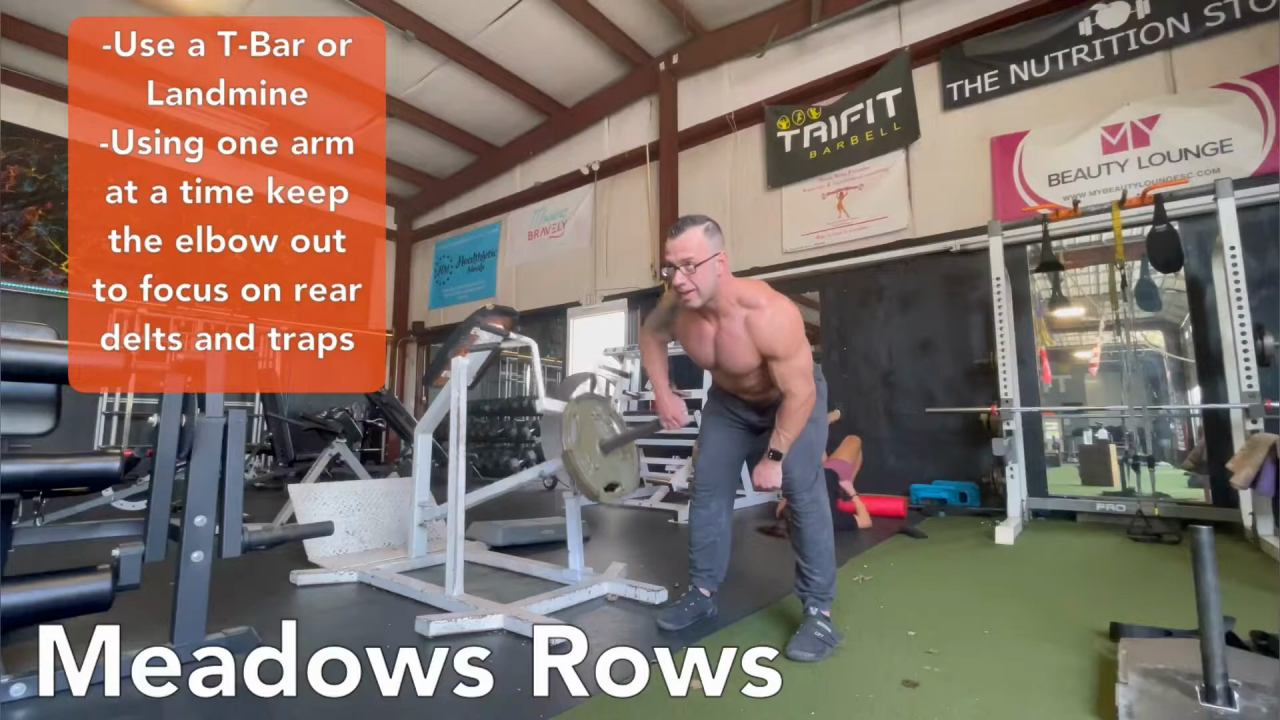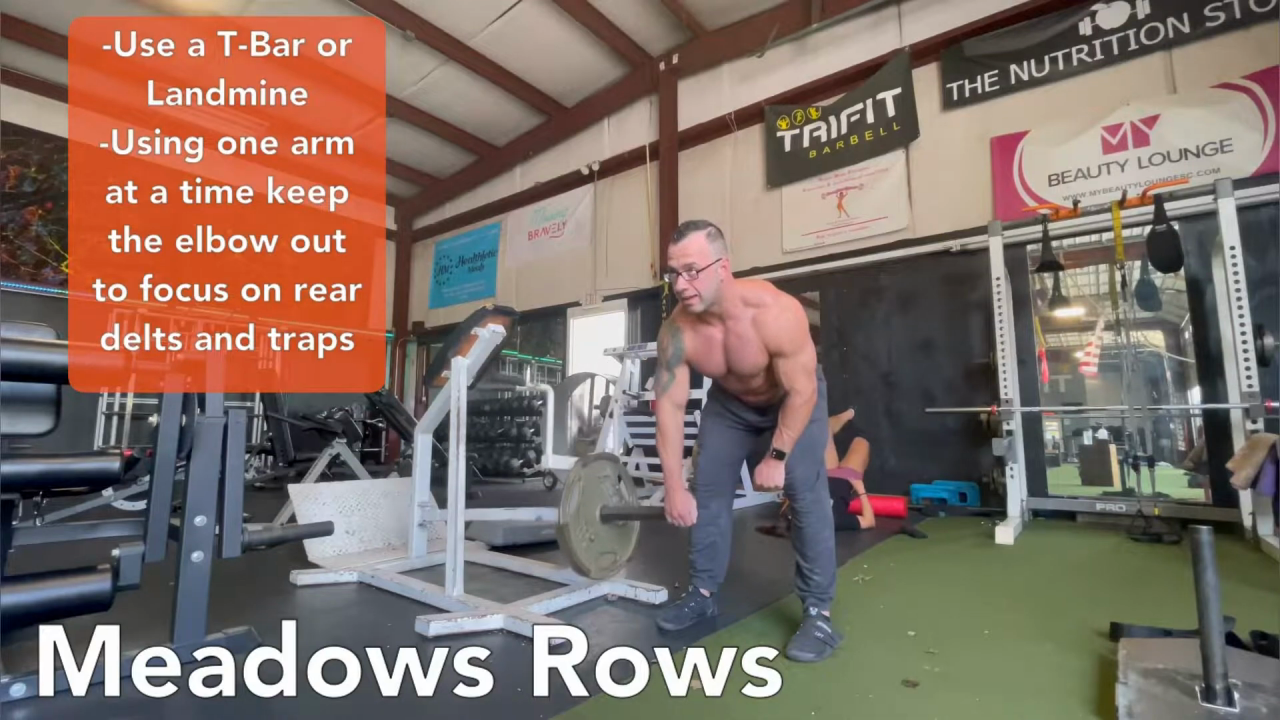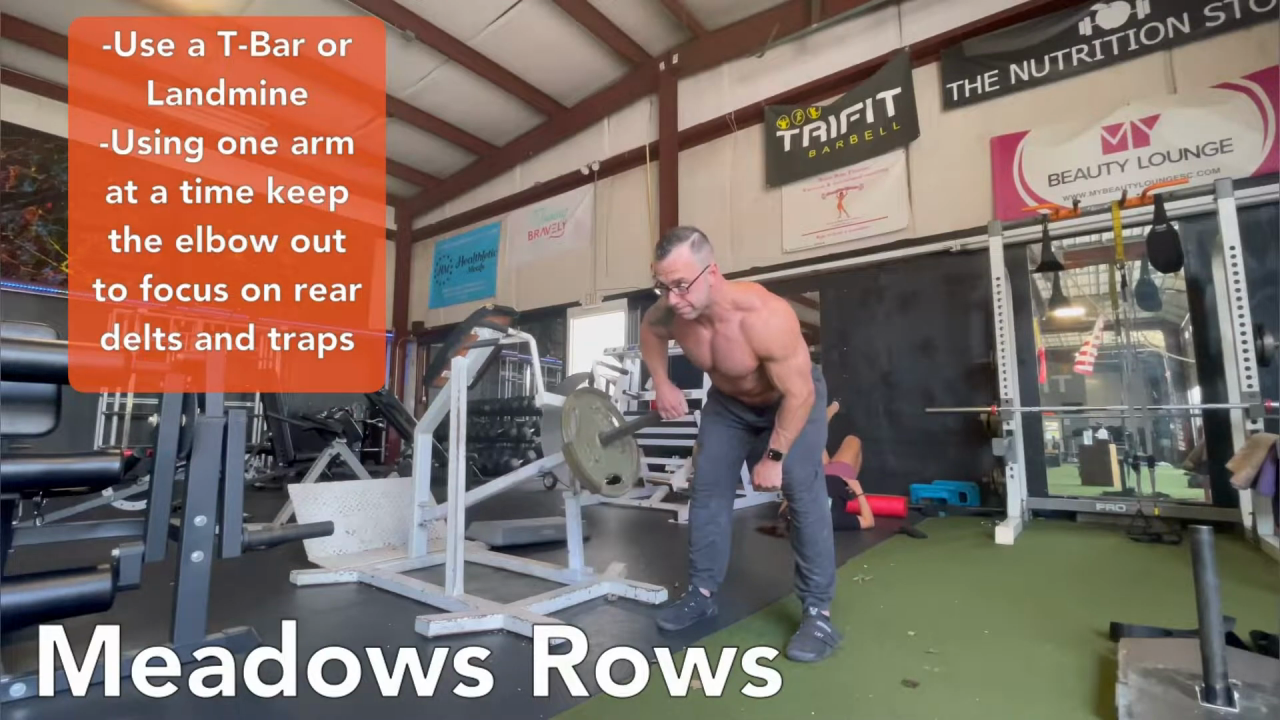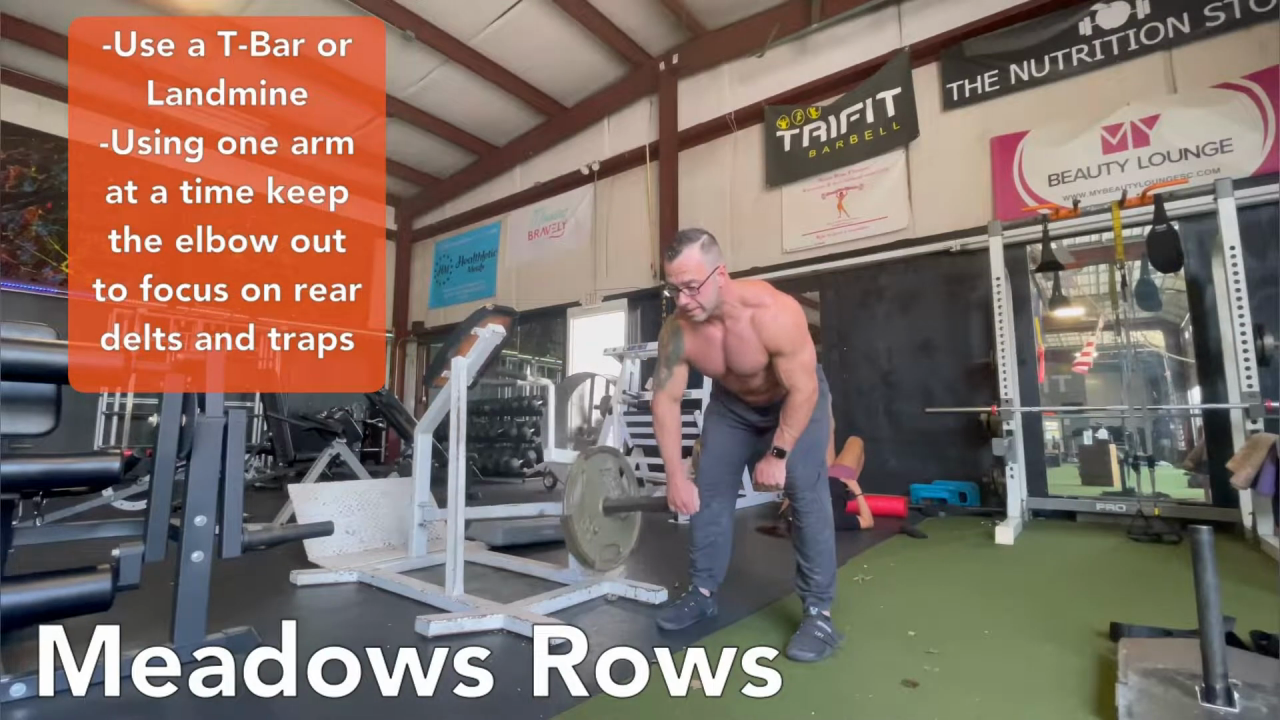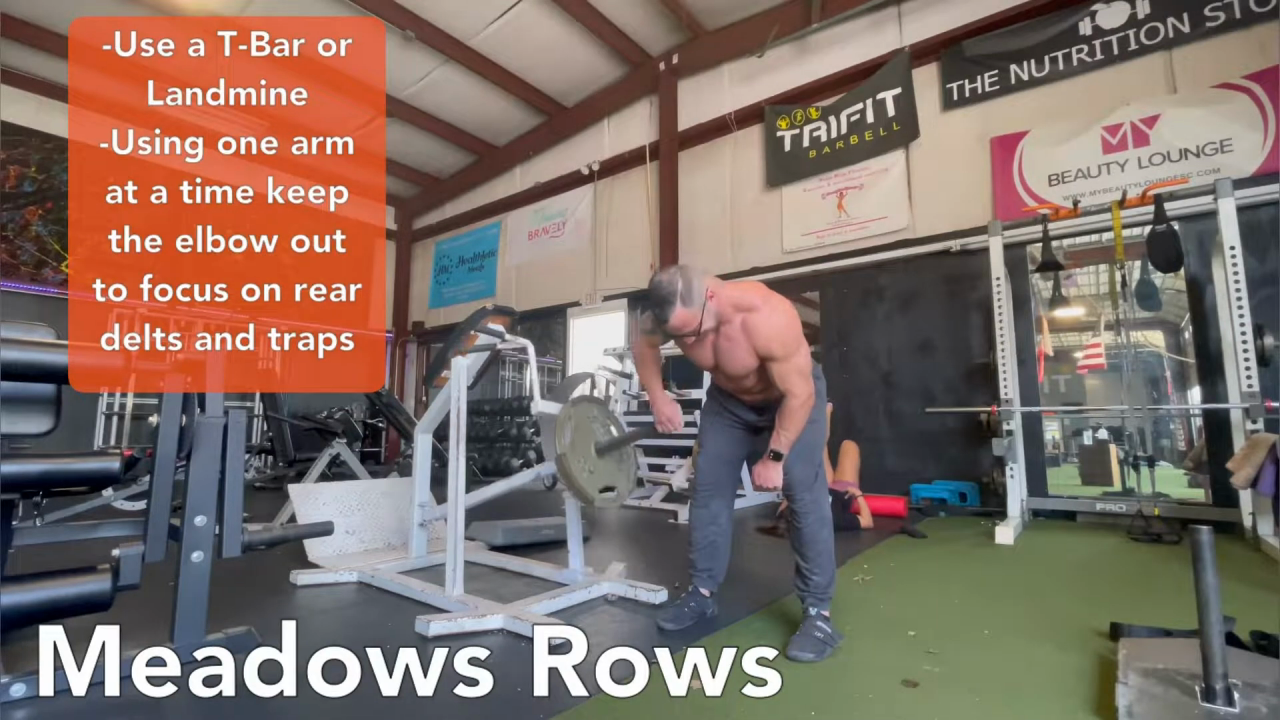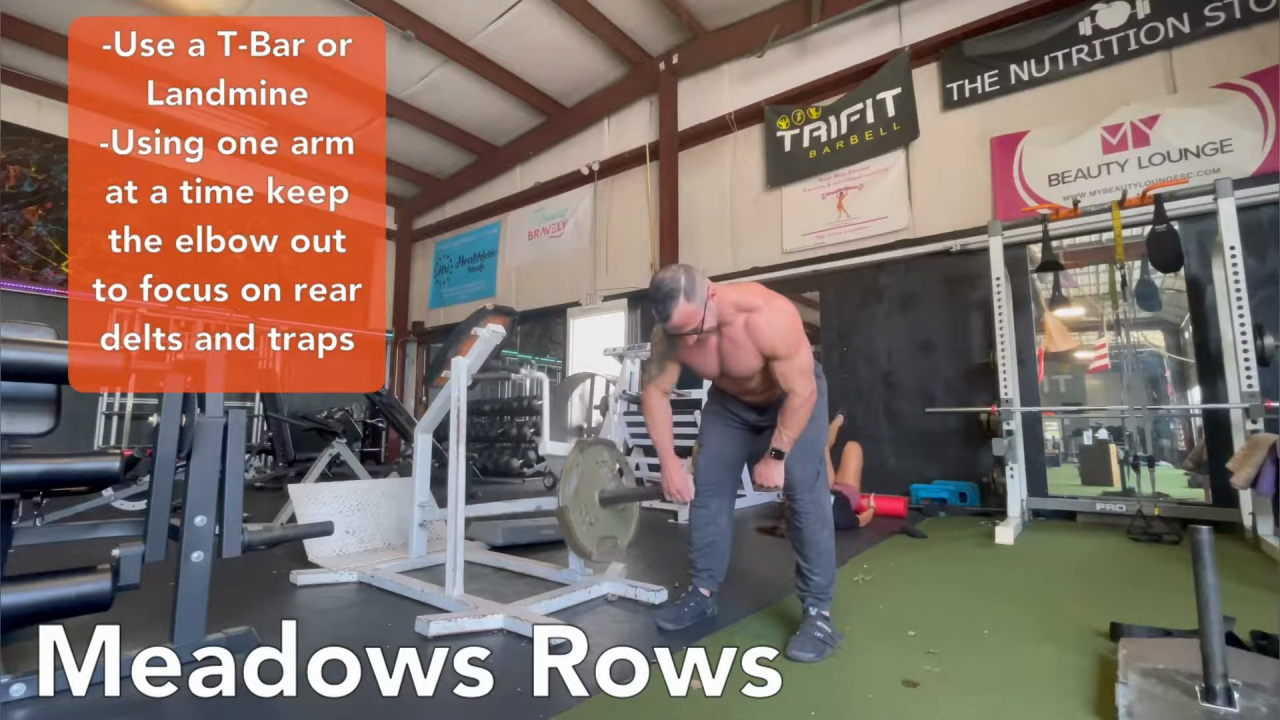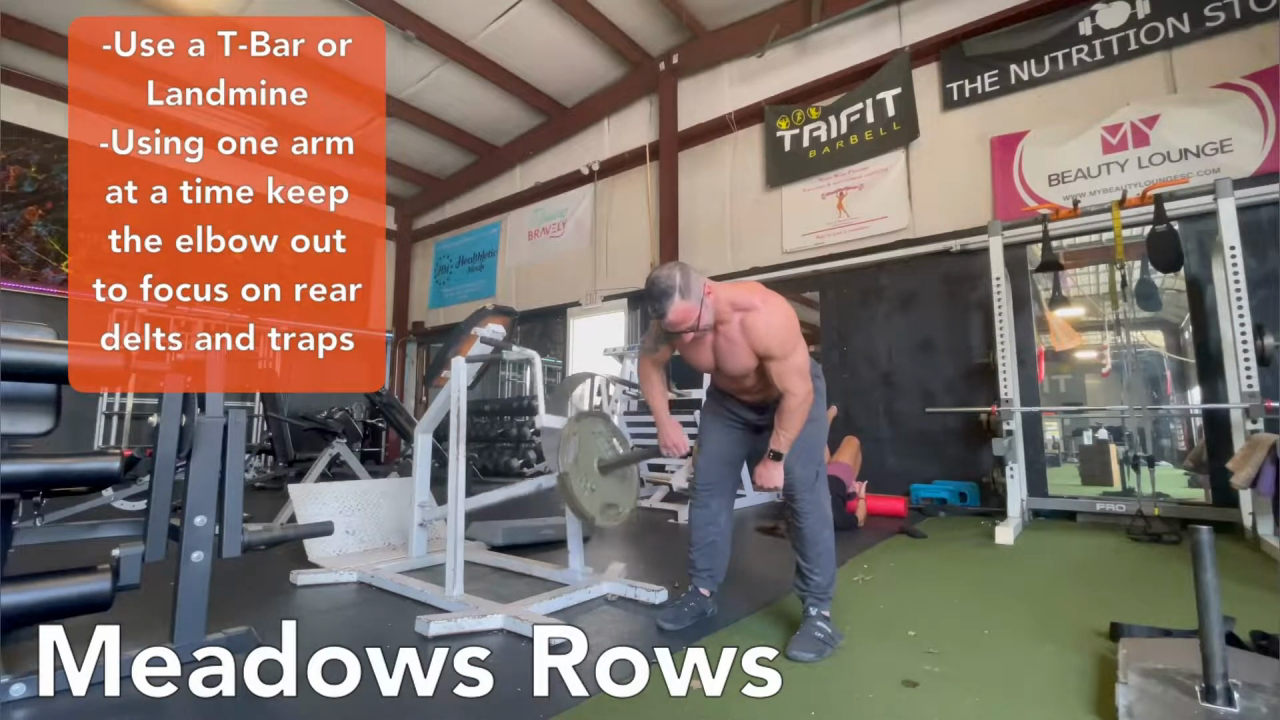
dt=0.7s
person 1, frame 1
left shoulder: (768, 313)
right shoulder: (676, 309)
left elbow: (800, 395)
right elbow: (649, 335)
left wrist: (775, 457)
right wrist: (663, 393)
left hip: (794, 397)
right hip: (729, 400)
left knee: (804, 494)
right knee: (708, 490)
left ankle: (819, 612)
right ankle: (702, 593)
person 1, frame 2
left shoulder: (775, 312)
right shoulder: (678, 331)
left elbow: (801, 391)
right elbow: (669, 406)
left wrist: (777, 457)
right wrist: (674, 487)
left hip: (794, 398)
right hip: (728, 401)
left knee: (806, 493)
right knee: (707, 491)
left ankle: (818, 612)
right ankle: (702, 593)
person 1, frame 3
left shoulder: (764, 317)
right shoulder: (673, 312)
left elbow: (799, 394)
right elbow: (647, 329)
left wrist: (775, 456)
right wrist: (662, 384)
left hip: (794, 397)
right hip: (728, 401)
left knee: (803, 493)
right knee: (707, 490)
left ankle: (817, 611)
right ankle: (702, 593)
person 1, frame 4
left shoulder: (774, 313)
right shoulder: (678, 330)
left elbow: (803, 390)
right elbow: (665, 399)
left wrist: (777, 454)
right wrist: (676, 477)
left hip: (797, 398)
right hip: (731, 402)
left knee: (806, 493)
right knee: (708, 490)
left ankle: (819, 613)
right ankle: (702, 593)
person 1, frame 5
left shoulder: (767, 316)
right shoulder: (677, 314)
left elbow: (799, 394)
right elbow: (642, 339)
left wrist: (775, 457)
right wrist: (656, 393)
left hip: (793, 396)
right hip: (728, 400)
left knee: (804, 492)
right knee: (708, 489)
left ankle: (818, 612)
right ankle: (702, 593)
person 1, frame 6
left shoulder: (768, 316)
right shoulder: (671, 332)
left elbow: (801, 392)
right elbow: (654, 391)
left wrist: (776, 455)
right wrist: (668, 462)
left hip: (794, 397)
right hip: (729, 401)
left knee: (805, 493)
right knee: (707, 490)
left ankle: (818, 612)
right ankle: (702, 592)
person 1, frame 7
left shoulder: (764, 315)
right shoulder: (673, 319)
left elbow: (797, 393)
right elbow: (649, 363)
left wrist: (775, 456)
right wrist: (664, 423)
left hip: (792, 395)
right hip: (727, 400)
left knee: (804, 492)
right knee: (708, 489)
left ankle: (818, 611)
right ankle: (702, 592)
